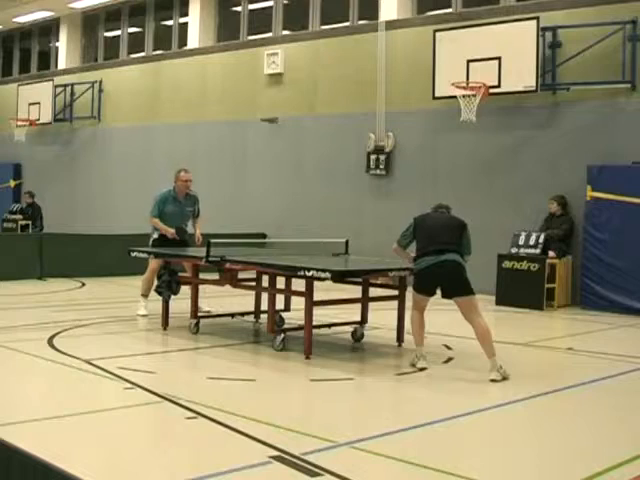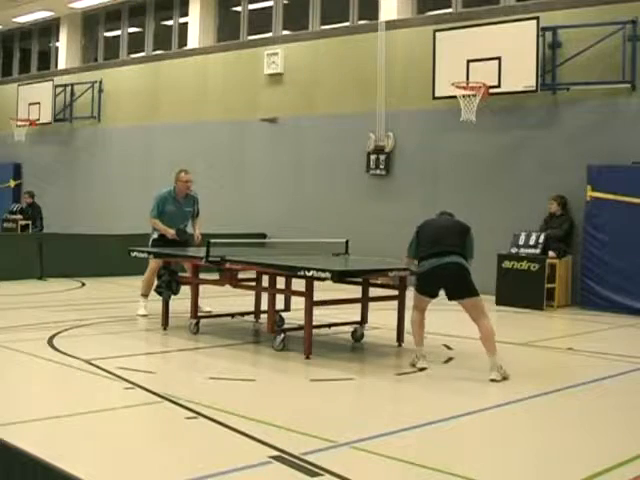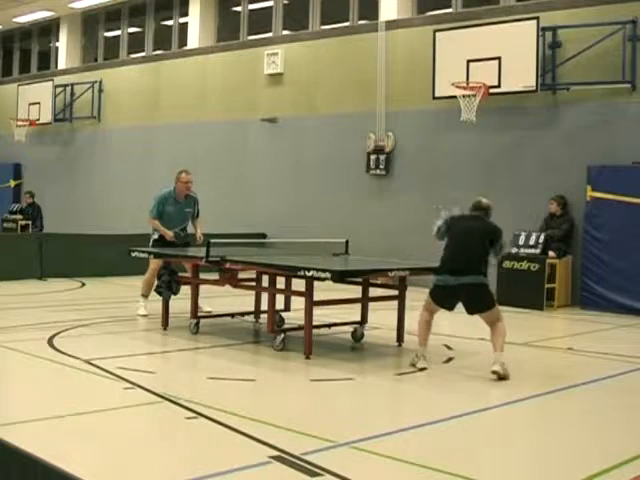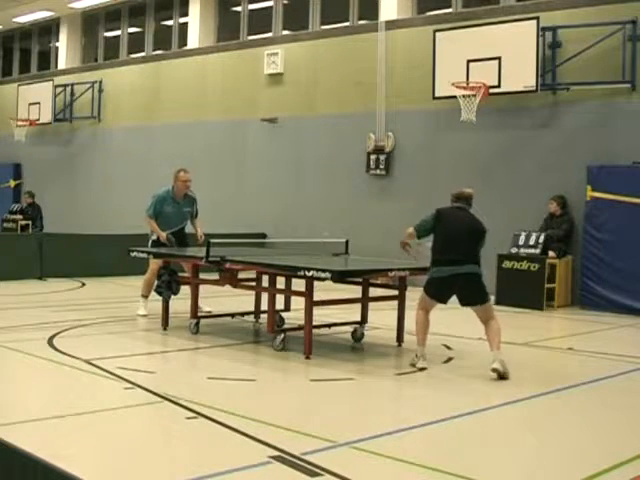
dt=0.5s
person 1, frame 1
left shoulder: (419, 220)
right shoulder: (460, 223)
left elbow: (397, 247)
right elbow: (466, 256)
left wrist: (409, 257)
left hip: (424, 267)
right hip: (452, 266)
left knee: (417, 309)
right knee: (475, 317)
left ankle: (420, 357)
right ankle: (495, 367)
person 1, frame 2
left shoulder: (423, 226)
right shoulder: (463, 227)
left elbow: (410, 259)
right elbow: (468, 259)
left wrist: (420, 269)
left hip: (427, 268)
right hip: (456, 268)
left knee: (418, 309)
right knee: (481, 318)
left ankle: (419, 357)
right ankle: (495, 366)
person 1, frame 3
left shoulder: (454, 221)
right shoulder: (493, 229)
left elbow: (439, 234)
right elbow: (497, 253)
left wrist: (440, 223)
left hip: (445, 281)
right hip: (475, 283)
left knee: (427, 310)
right knee: (497, 322)
left ankle: (421, 357)
right ankle: (498, 362)
person 1, frame 4
left shoulder: (439, 214)
right shoulder: (479, 225)
left elbow: (411, 233)
left wrist: (404, 242)
left hip: (441, 273)
right hip: (470, 274)
left knee: (423, 309)
right knee: (490, 319)
left ankle: (420, 357)
right ankle: (497, 359)
person 2, frame 1
left shoulder: (193, 198)
right shoulder: (163, 196)
left elbow: (195, 217)
right elbow: (153, 219)
left wrist: (197, 230)
right wrist: (166, 229)
left hip: (180, 236)
right hip: (161, 236)
left knee: (193, 267)
right knee: (153, 267)
right ankle: (143, 303)
person 2, frame 2
left shoulder: (193, 198)
right shoulder: (163, 196)
left elbow: (195, 217)
right elbow: (153, 219)
left wrist: (196, 230)
right wrist: (166, 230)
left hip: (181, 236)
right hip: (161, 236)
left knee: (193, 267)
right knee: (153, 267)
right ankle: (143, 303)
person 2, frame 3
left shoulder: (193, 198)
right shoulder: (163, 197)
left elbow: (195, 218)
right elbow: (152, 219)
left wrist: (198, 230)
right wrist: (166, 232)
left hip: (180, 237)
right hip: (161, 236)
right knee: (154, 267)
right ankle: (142, 303)
person 2, frame 4
left shoulder: (191, 198)
right shoulder: (161, 196)
left elbow: (194, 217)
right elbow: (149, 218)
left wrist: (198, 230)
right wrist: (160, 233)
left hip: (179, 236)
right hip: (160, 237)
right knee: (154, 268)
right ankle: (143, 304)
